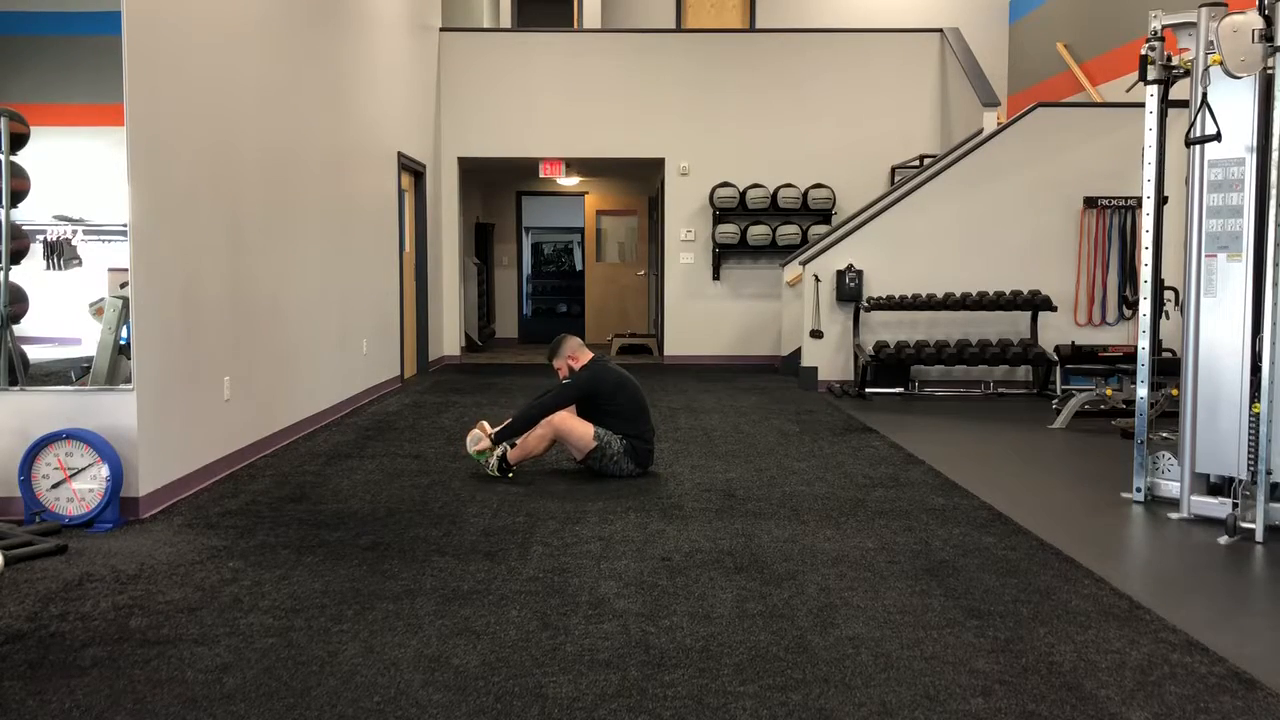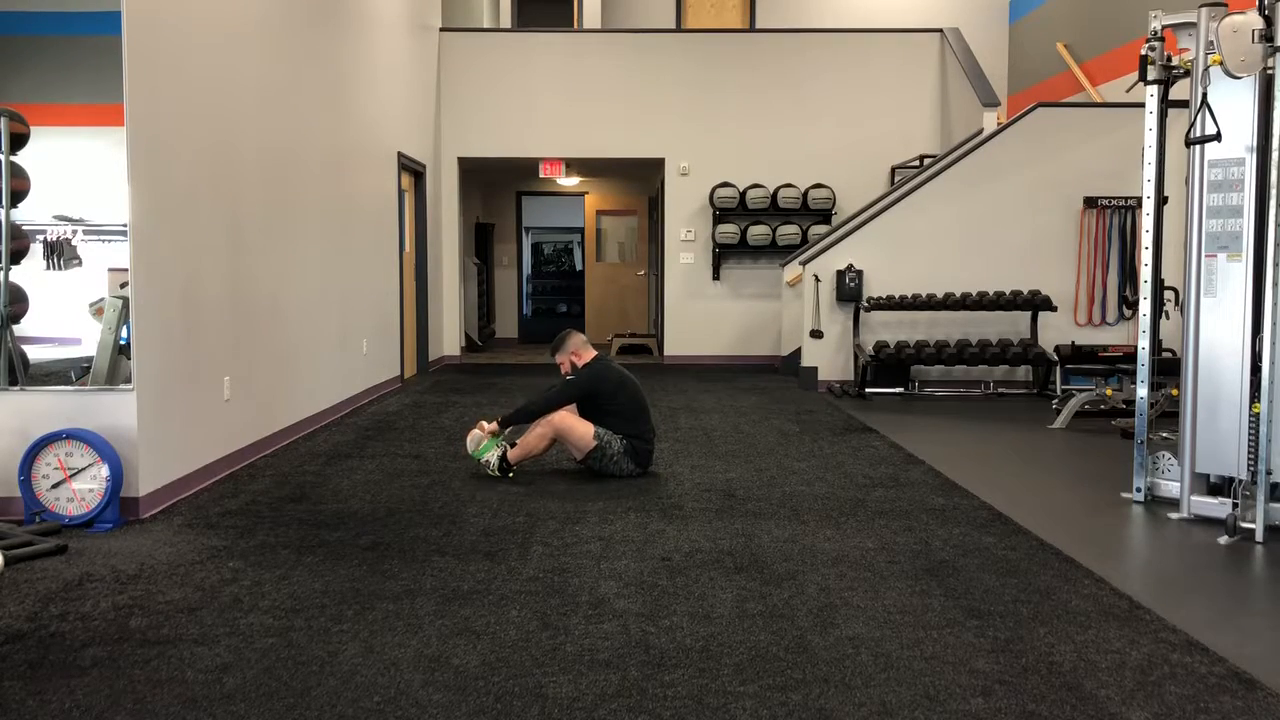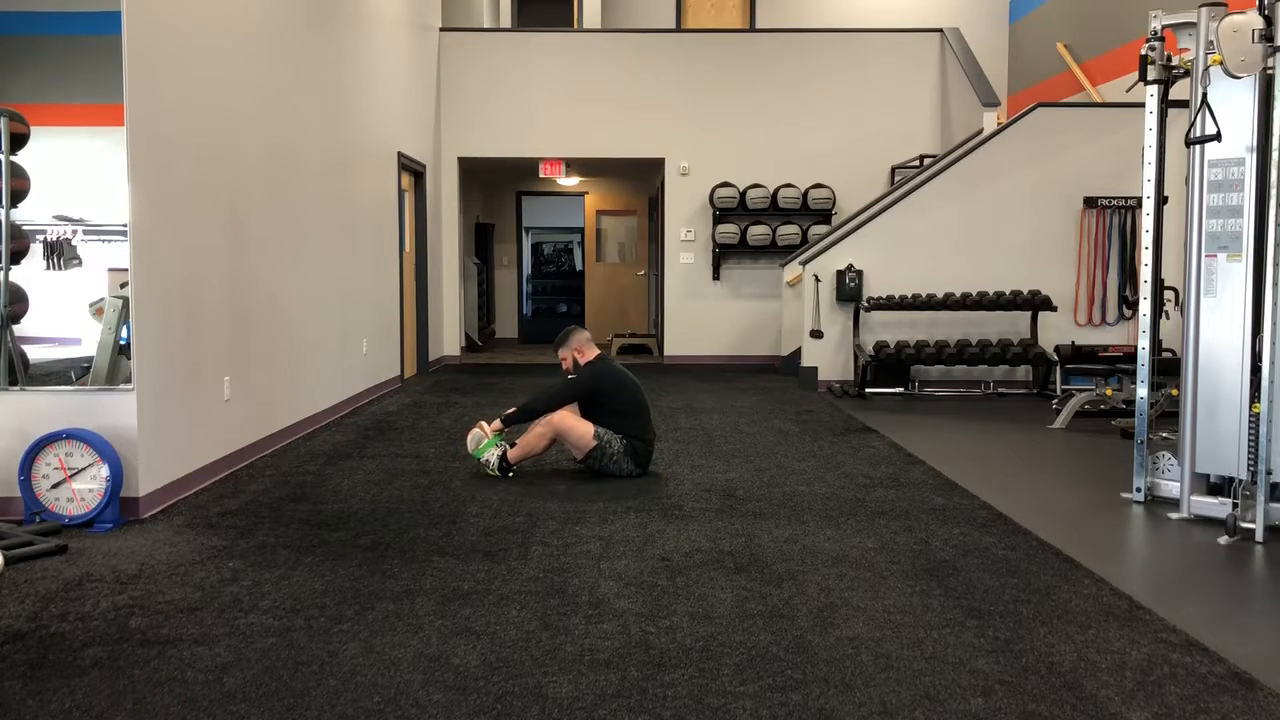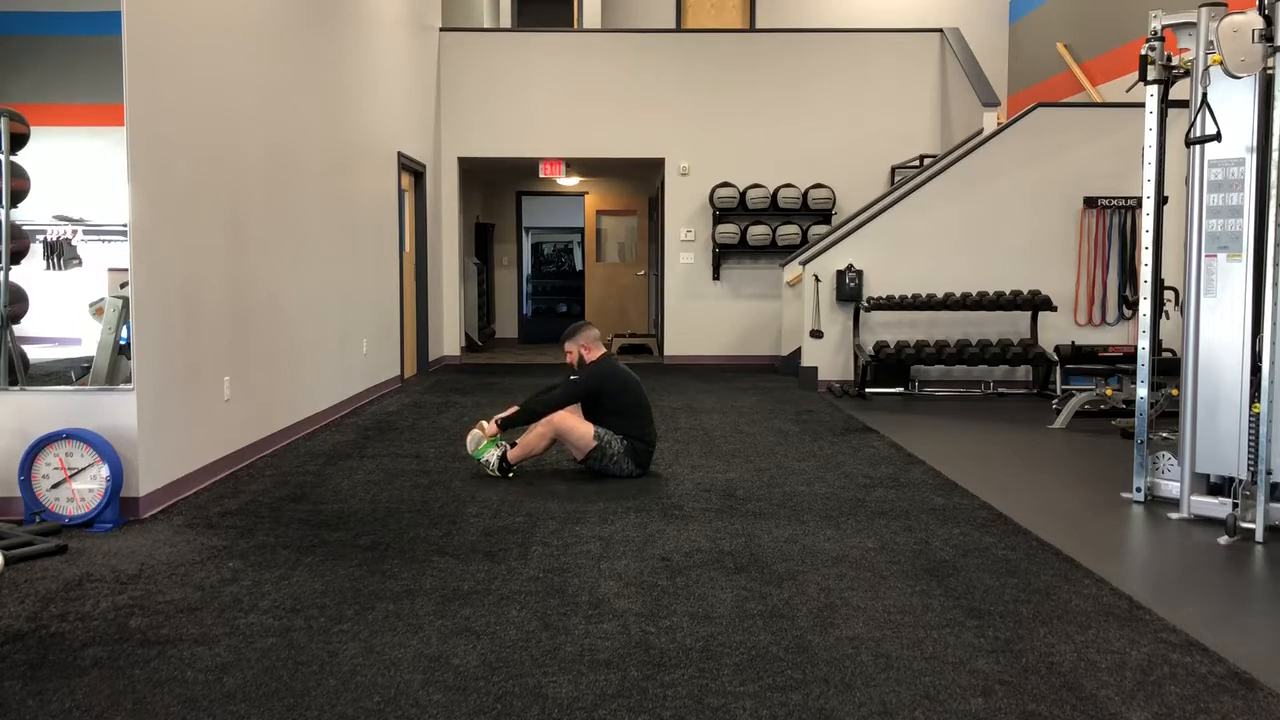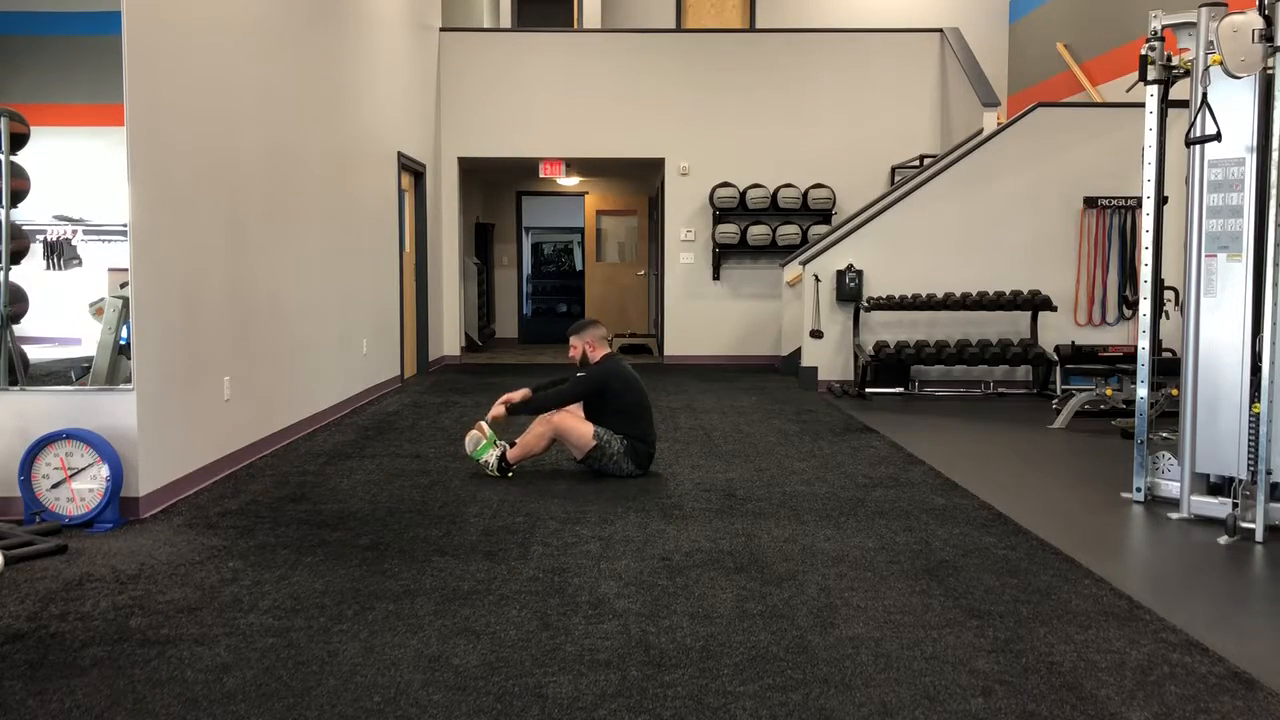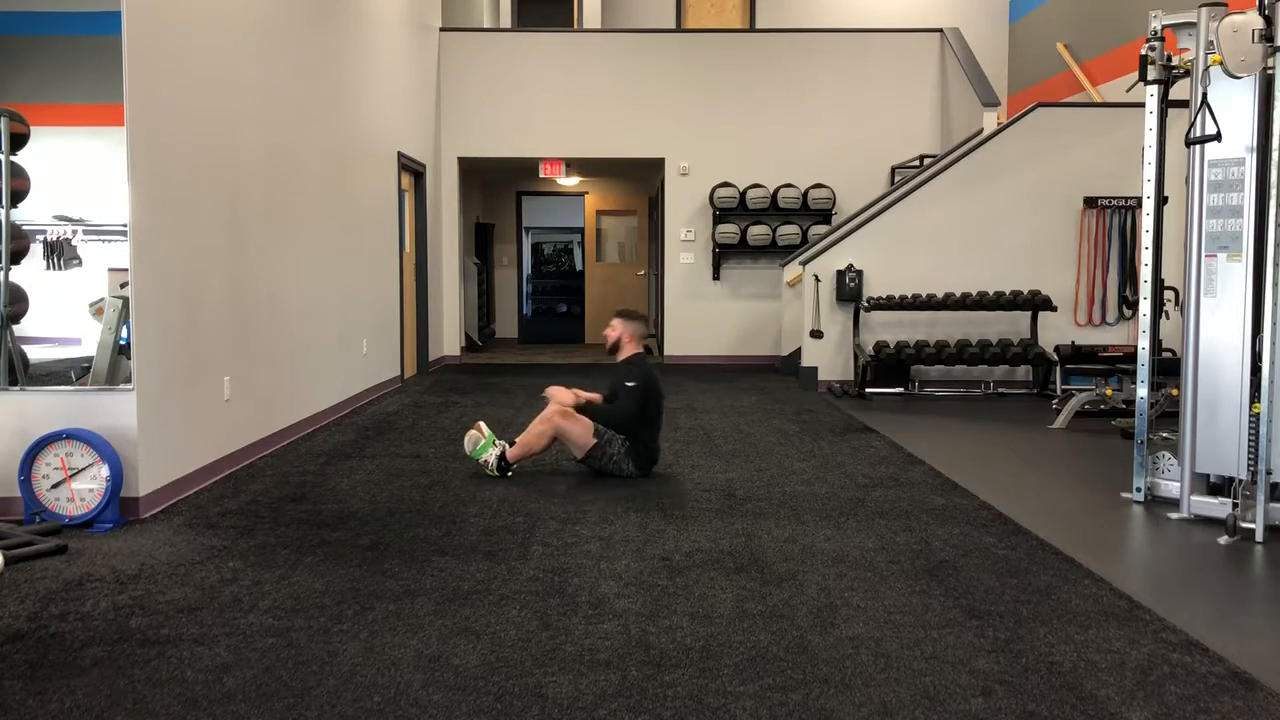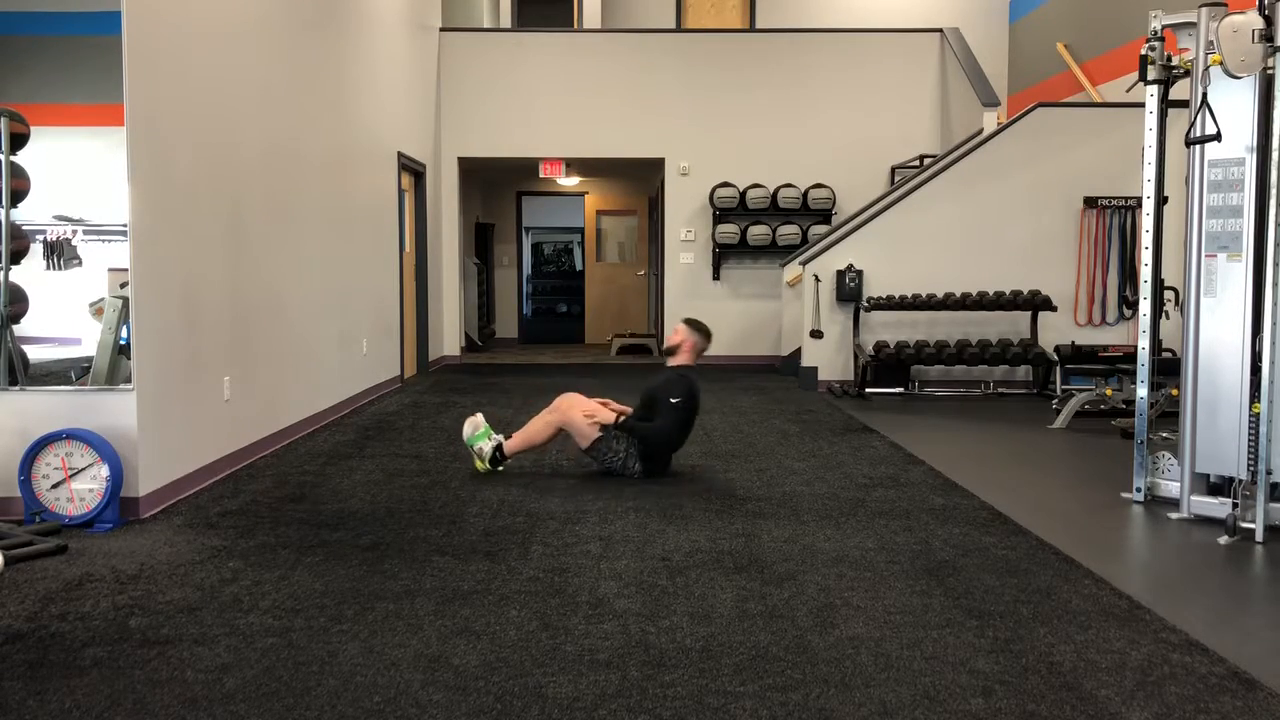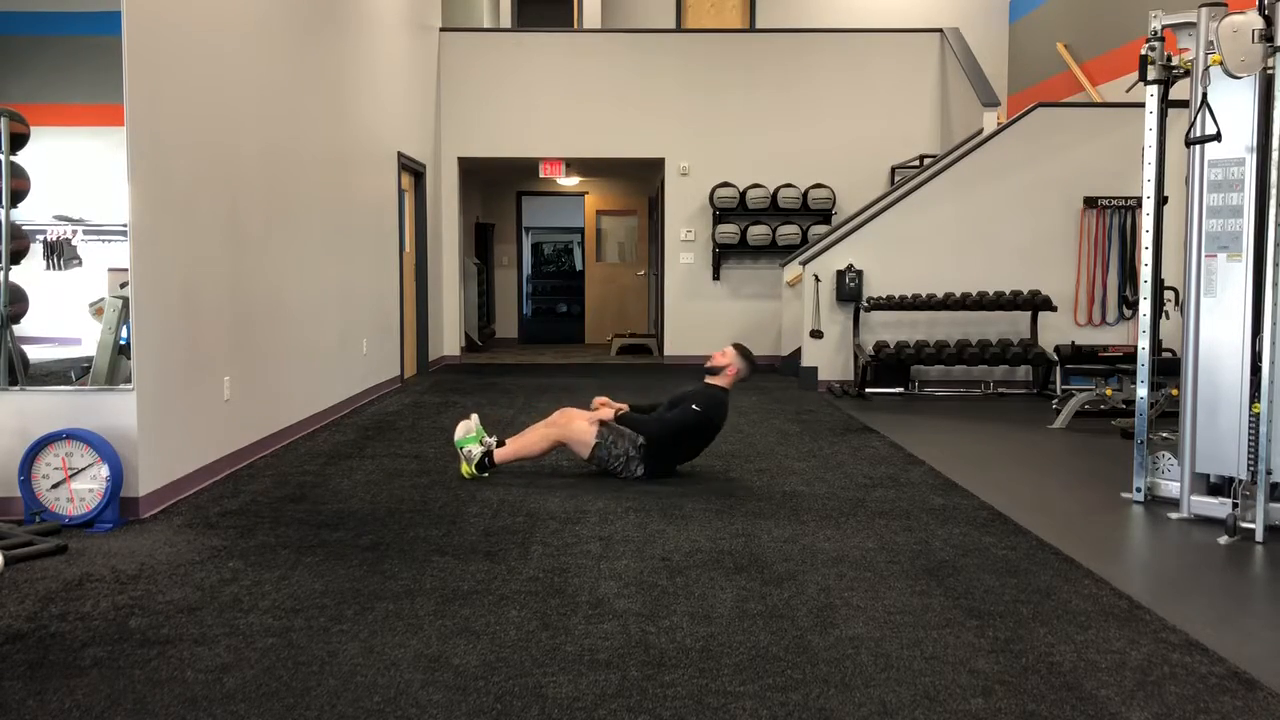
dt=0.3s
person 1, frame 1
left shoulder: (590, 378)
right shoulder: (597, 369)
left elbow: (541, 410)
right elbow: (547, 401)
left wrist: (495, 439)
right wrist: (512, 422)
left hip: (629, 458)
right hip: (627, 447)
left knee: (557, 421)
right knee: (558, 411)
left ankle: (503, 463)
right ankle: (510, 451)
person 1, frame 2
left shoulder: (592, 376)
right shoulder: (600, 369)
left elbow: (544, 404)
right elbow: (549, 401)
left wrist: (501, 423)
right wrist: (511, 420)
left hip: (629, 457)
right hip: (625, 447)
left knee: (557, 420)
right knee: (558, 411)
left ankle: (502, 463)
right ankle: (510, 451)
person 1, frame 3
left shoulder: (594, 374)
right shoulder: (601, 368)
left elbow: (546, 402)
right elbow: (551, 398)
left wrist: (504, 421)
right wrist: (513, 413)
left hip: (629, 457)
right hip: (623, 447)
left knee: (557, 420)
right knee: (559, 410)
left ankle: (502, 463)
right ankle: (509, 451)
person 1, frame 4
left shoulder: (598, 374)
right shoulder: (604, 368)
left elbow: (548, 403)
right elbow: (554, 394)
left wrist: (502, 424)
right wrist: (514, 410)
left hip: (630, 458)
right hip: (623, 446)
left knee: (557, 420)
right knee: (559, 410)
left ankle: (502, 463)
right ankle: (509, 451)
person 1, frame 5
left shoulder: (603, 373)
right shoulder: (608, 366)
left elbow: (556, 399)
right elbow: (565, 386)
left wrist: (507, 410)
right wrist: (526, 392)
left hip: (630, 457)
right hip: (624, 445)
left knee: (555, 420)
right knee: (559, 410)
left ankle: (502, 463)
right ankle: (510, 450)
person 1, frame 6
left shoulder: (635, 372)
right shoulder: (634, 367)
left elbow: (620, 419)
left wrist: (579, 404)
right wrist: (596, 399)
left hip: (631, 460)
right hip: (623, 449)
left knee: (555, 417)
right knee: (559, 403)
left ankle: (502, 463)
right ankle: (507, 450)
person 1, frame 7
left shoulder: (680, 384)
right shoulder: (677, 377)
left elbow: (661, 437)
left wrist: (616, 420)
right wrist: (626, 411)
left hip: (639, 460)
right hip: (637, 450)
left knee: (563, 412)
right knee: (569, 400)
left ankle: (497, 454)
right ankle: (506, 445)
person 1, frame 8
left shoulder: (710, 402)
right shoulder: (707, 395)
left elbow: (660, 428)
left wrist: (615, 415)
right wrist: (624, 408)
left hip: (644, 460)
right hip: (640, 446)
left knee: (563, 427)
right knee: (564, 416)
left ankle: (485, 460)
right ankle: (495, 445)
